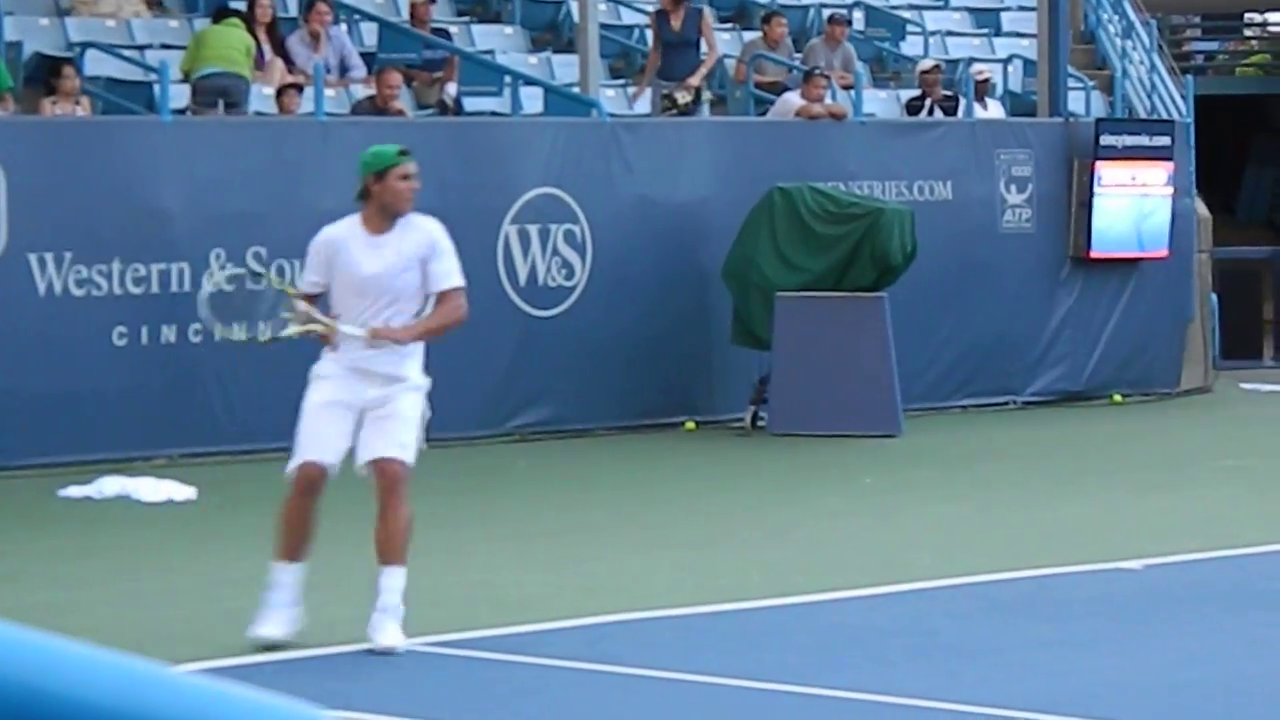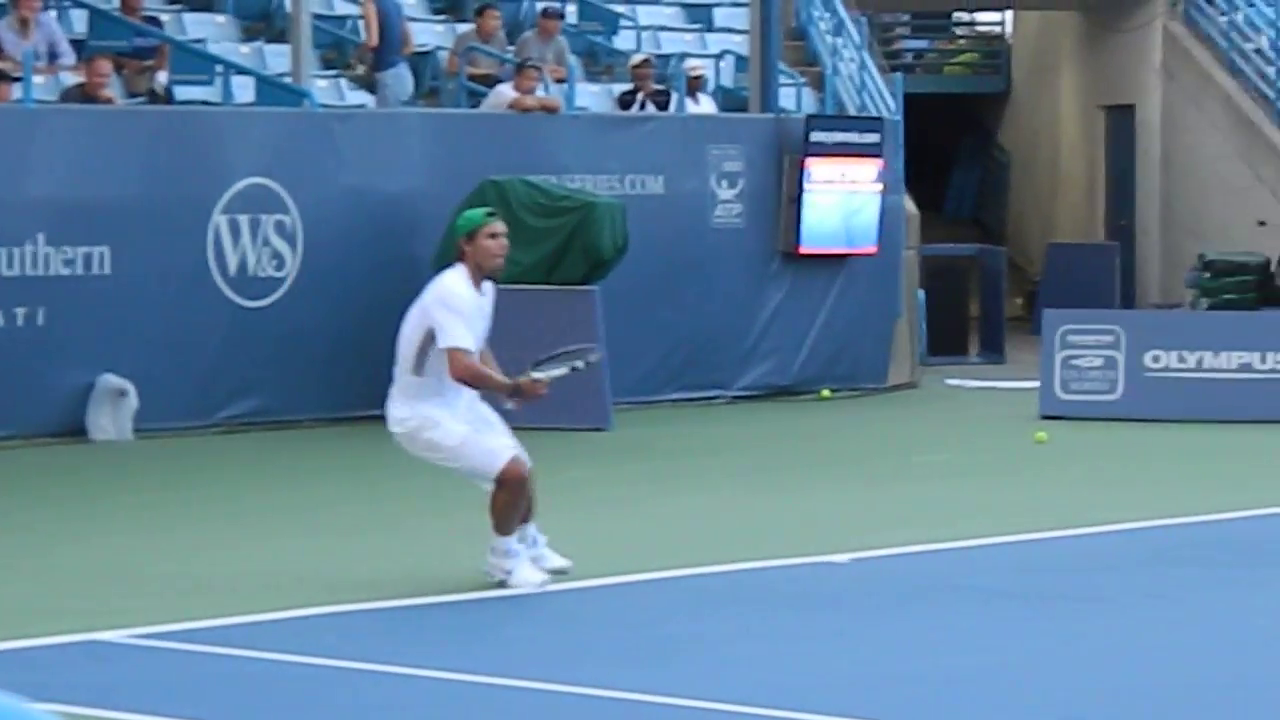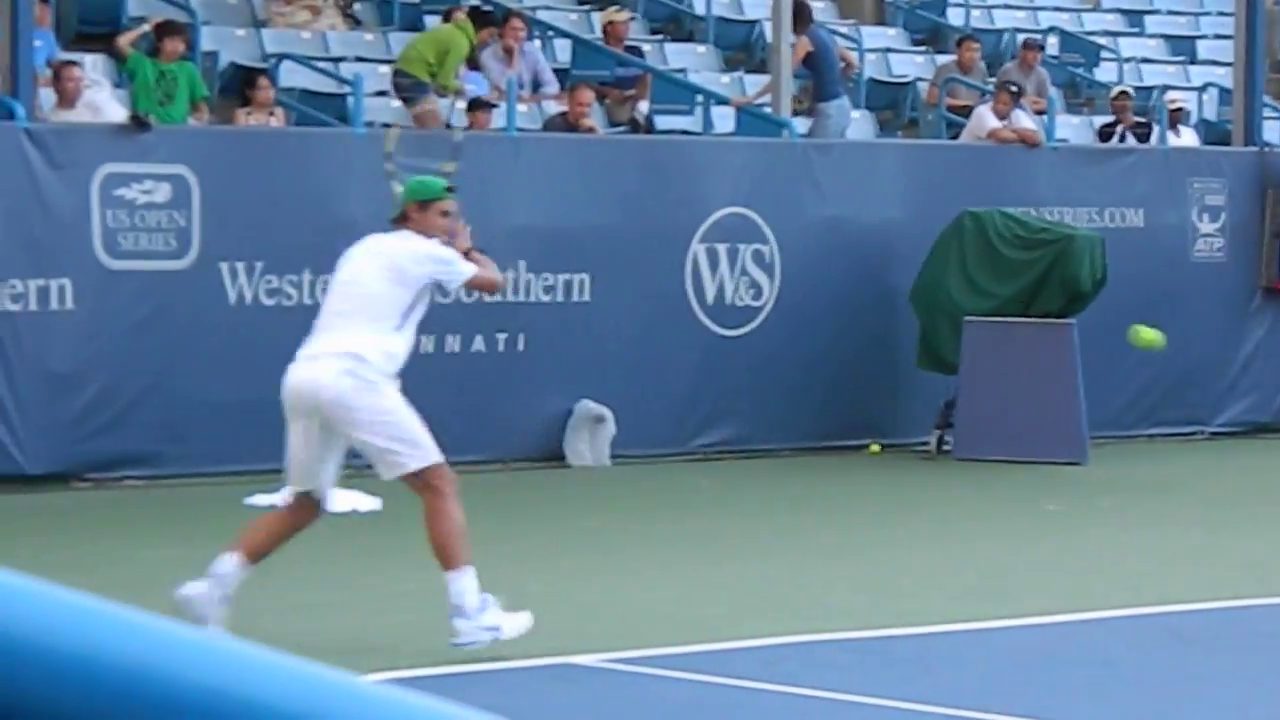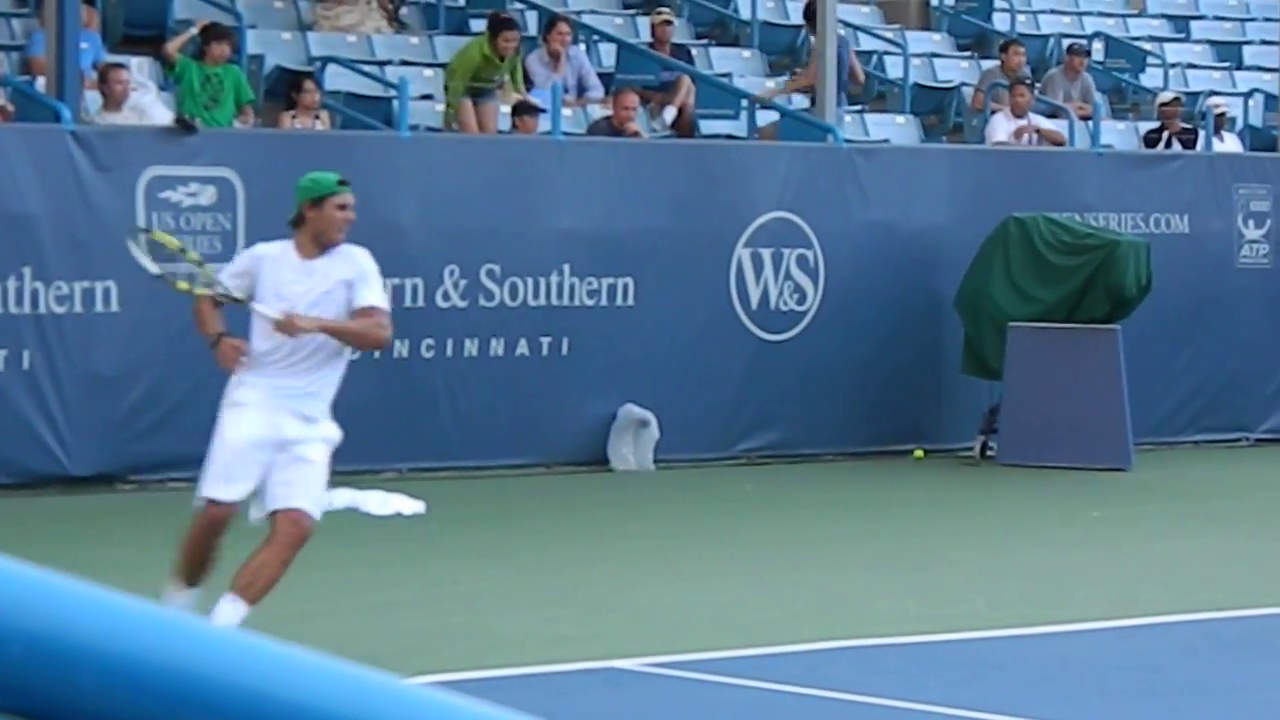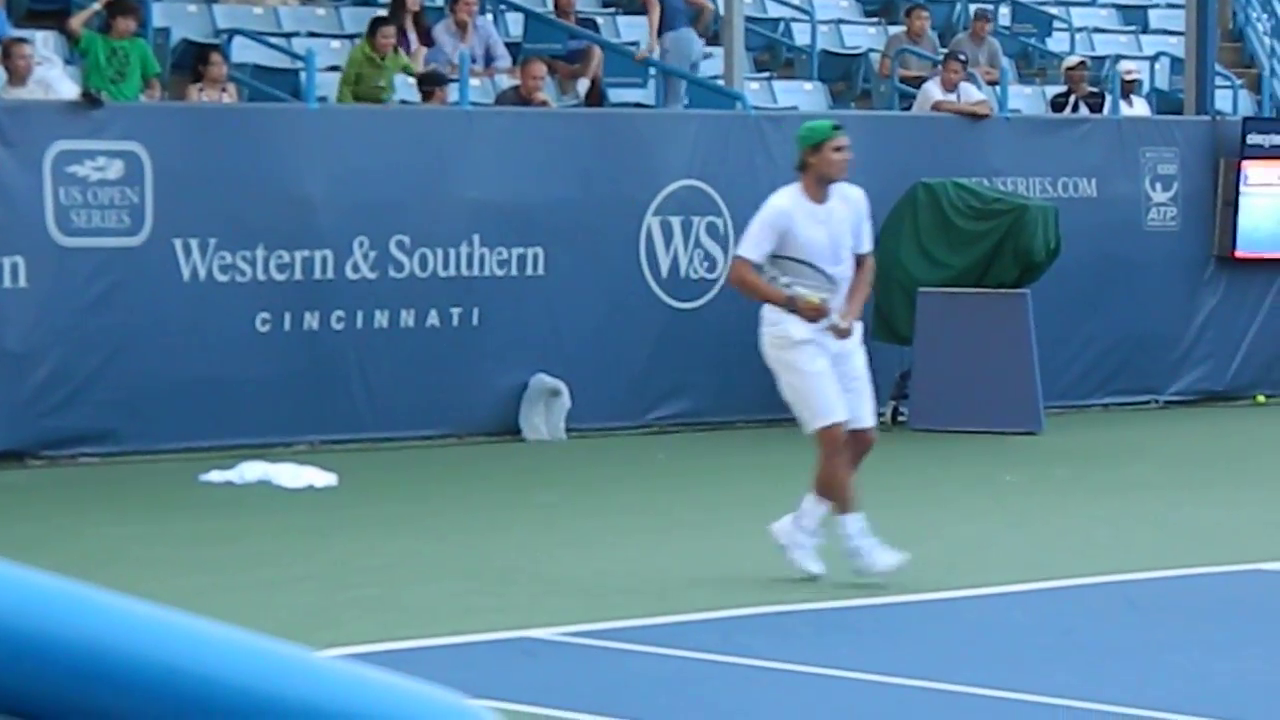
dt=1s
person 1, frame 1
left shoulder: (429, 233)
right shoulder: (331, 239)
left elbow: (455, 308)
right elbow: (303, 304)
left wrist: (408, 332)
left hip: (398, 381)
right hip: (339, 375)
left knee: (391, 477)
right knee: (308, 476)
left ankle: (387, 610)
right ankle: (281, 600)
person 1, frame 2
left shoulder: (484, 288)
right shoulder: (453, 292)
right elbow: (461, 368)
left wrist: (508, 384)
right wrist: (515, 387)
left hip: (455, 405)
right hip: (419, 416)
left knee: (519, 471)
right knee: (514, 472)
left ankle: (528, 542)
right ankle: (505, 556)
person 1, frame 3
left shoulder: (363, 249)
right shoulder: (431, 254)
right elbow: (493, 282)
right wrist: (468, 251)
left hip: (303, 379)
right hip: (350, 379)
left knee: (303, 507)
right knee: (440, 486)
left ankle: (213, 590)
right ankle: (472, 613)
person 1, frame 4
left shoulder: (358, 264)
right shoulder: (262, 256)
left elbow: (380, 333)
right elbow: (206, 297)
left wrist: (321, 323)
right wrist: (219, 341)
left hip: (309, 422)
right hip: (253, 404)
left knee: (292, 529)
right knee: (215, 514)
left ankle: (219, 629)
right ankle: (177, 607)
person 1, frame 5
left shoulder: (854, 198)
right shoulder: (780, 208)
left elbow: (864, 263)
right elbow: (739, 272)
left wrist: (851, 312)
right wrist: (792, 303)
left hip: (839, 336)
right hip: (792, 335)
left knee: (861, 439)
right knee: (834, 434)
left ankle: (798, 526)
right ankle: (856, 541)
